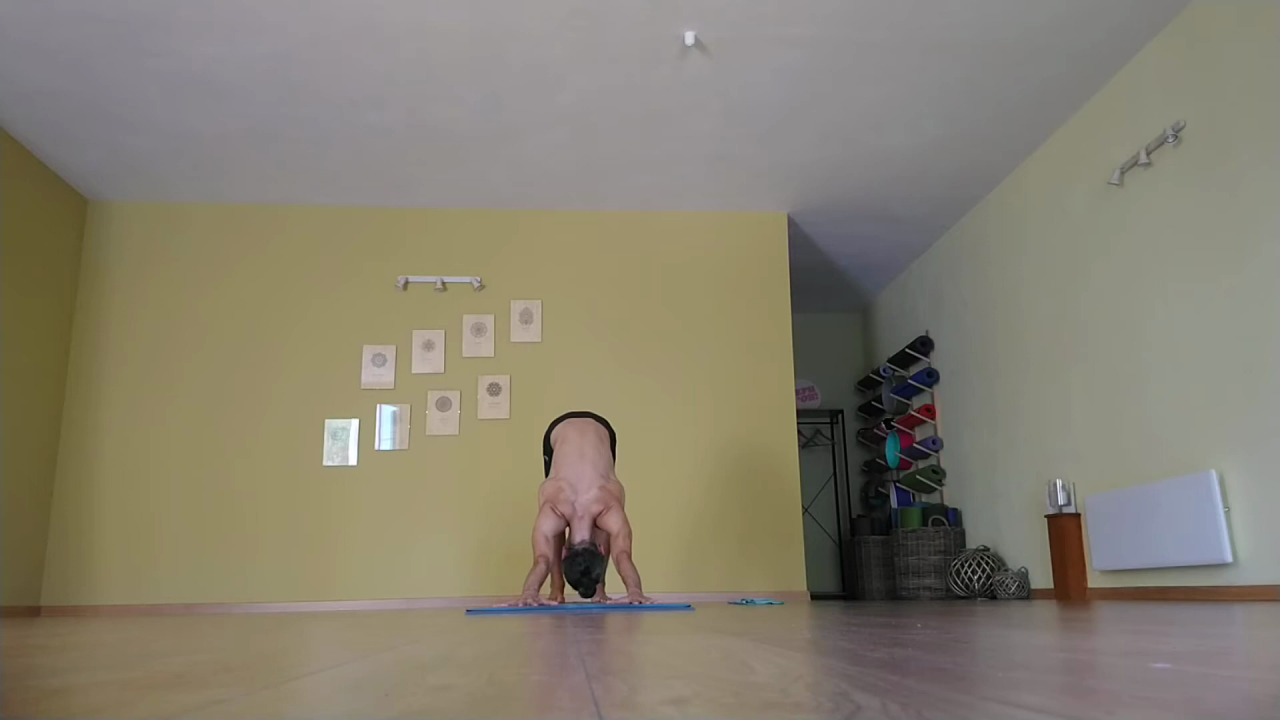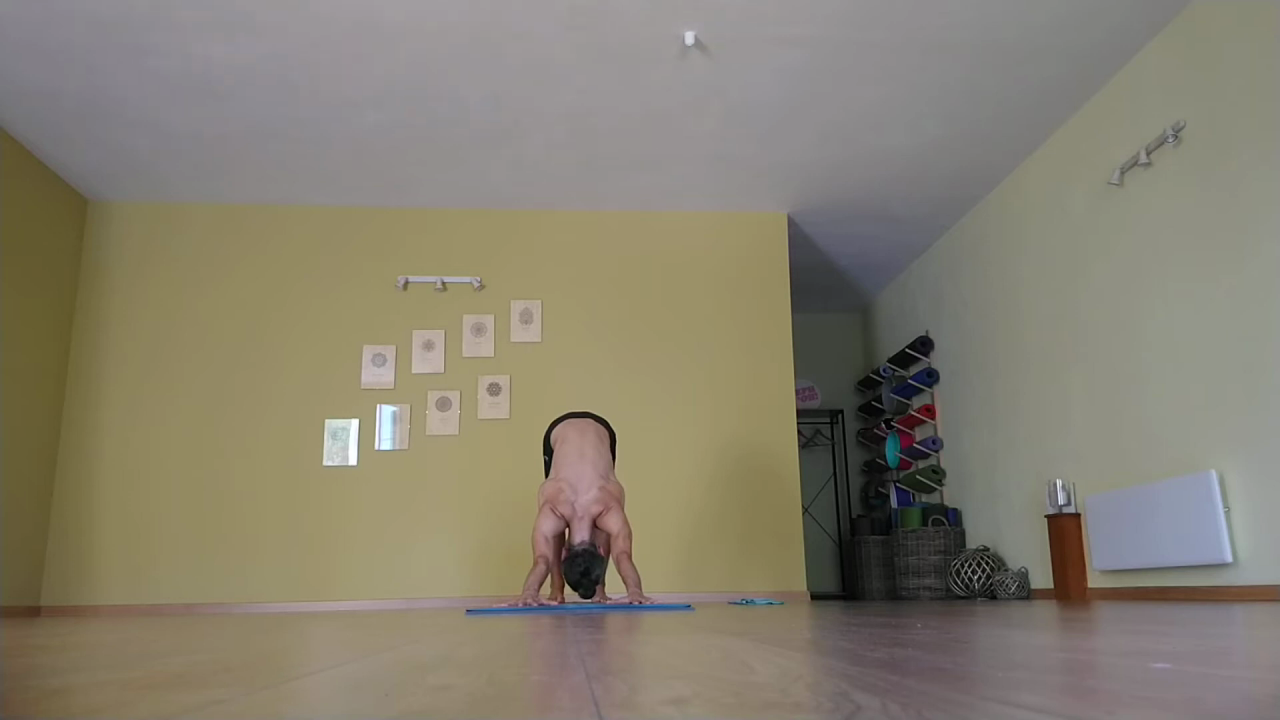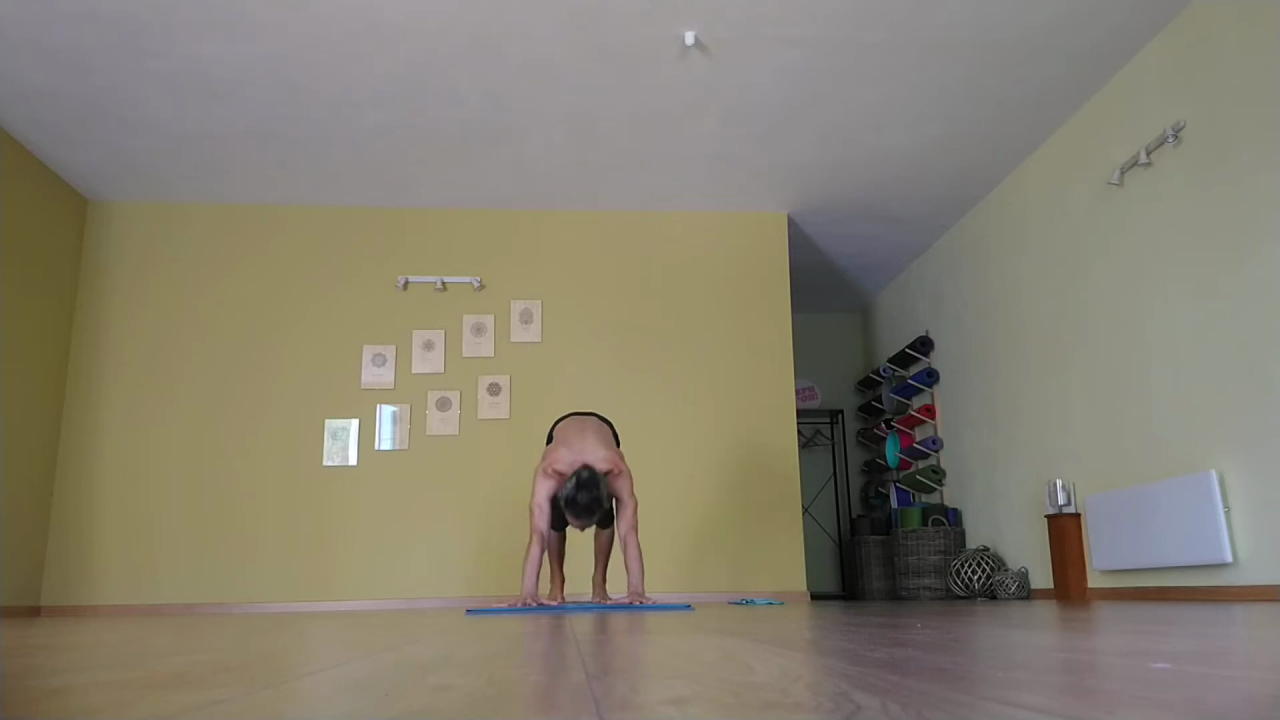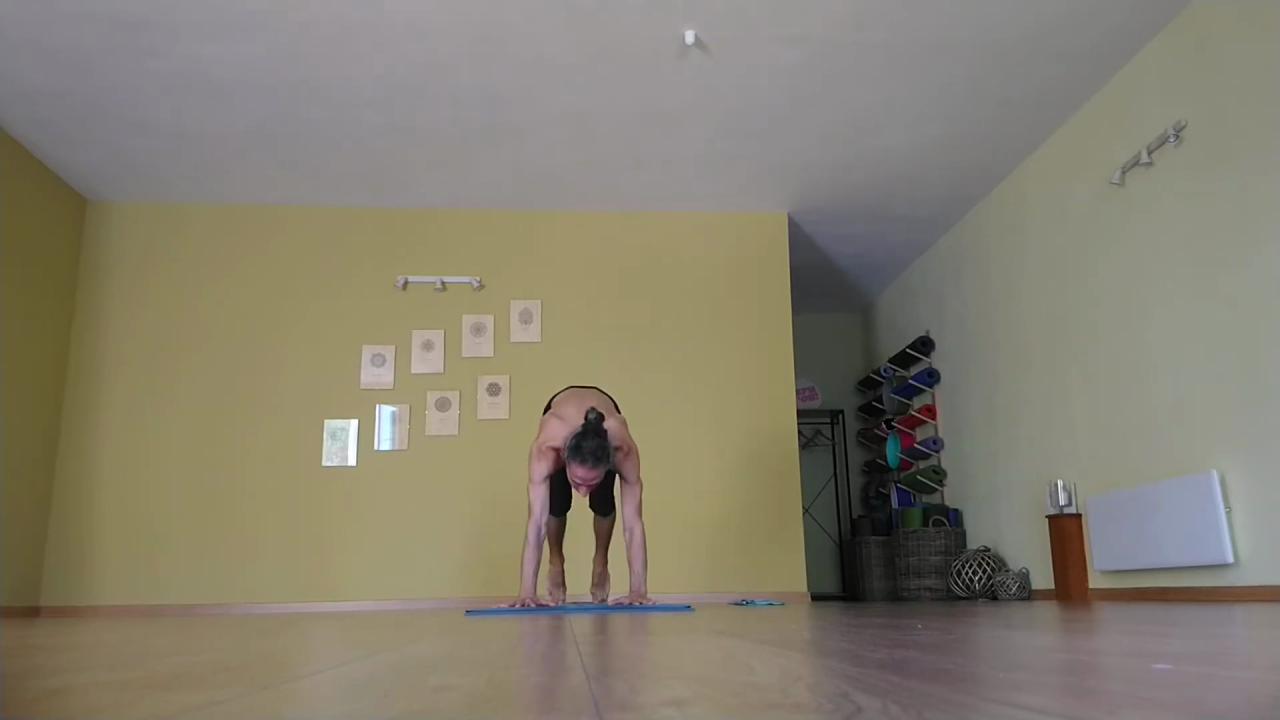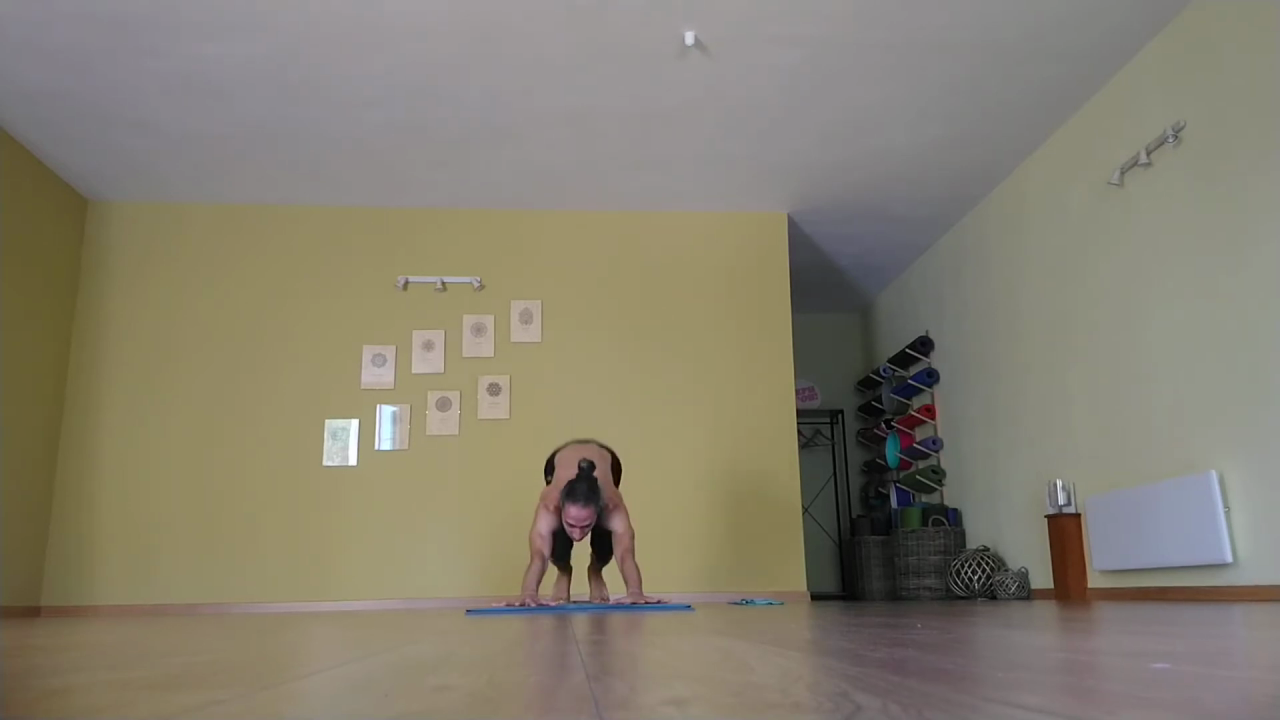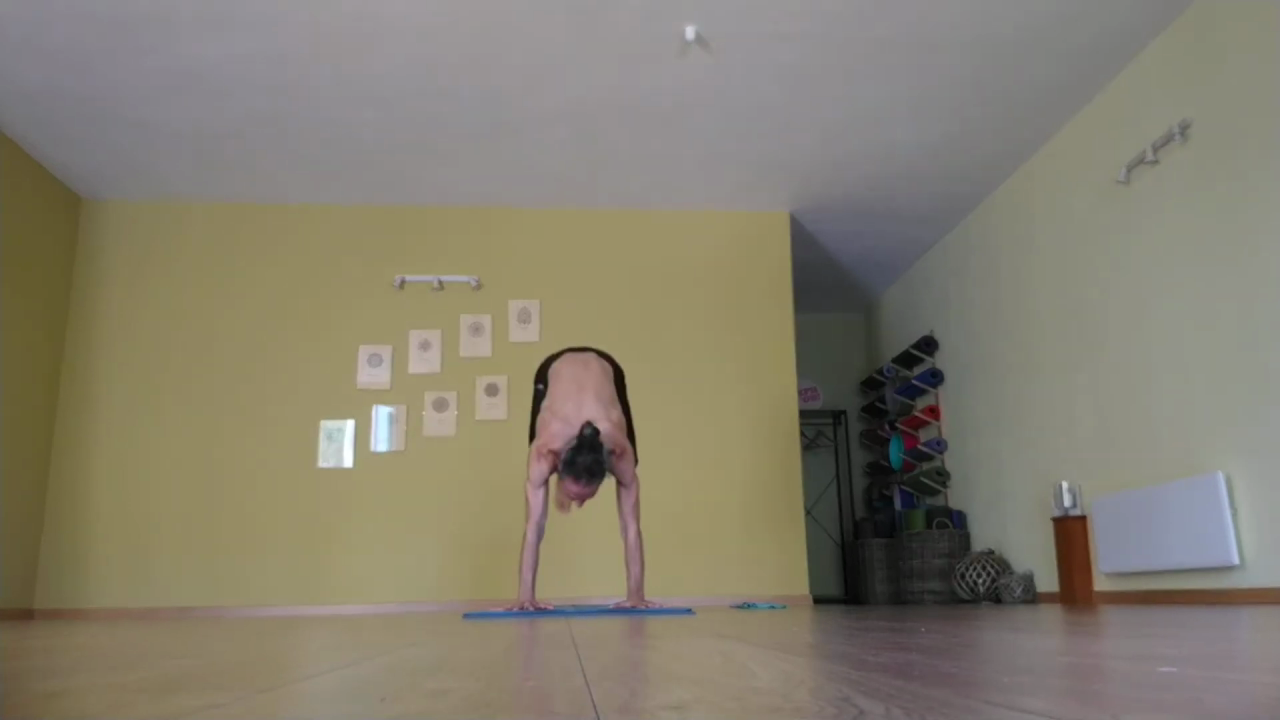
dt=0.7s
person 1, frame 1
left shoulder: (609, 507)
right shoulder: (553, 508)
left elbow: (623, 556)
right elbow: (541, 560)
left hip: (600, 429)
right hip: (559, 431)
left ankle: (599, 586)
right ankle: (556, 586)
person 1, frame 2
left shoulder: (609, 509)
right shoulder: (552, 510)
left elbow: (623, 557)
right elbow: (541, 560)
left hip: (600, 429)
right hip: (559, 430)
left ankle: (599, 586)
right ankle: (556, 587)
person 1, frame 3
left shoulder: (616, 472)
right shoulder: (549, 472)
left elbow: (628, 533)
right elbow: (538, 533)
left wrist: (636, 590)
right wrist: (528, 592)
left knee: (606, 517)
right knee: (556, 519)
left ankle: (600, 582)
right ankle: (556, 581)
person 1, frame 4
left shoulder: (624, 450)
right shoulder: (545, 449)
left elbow: (633, 522)
right elbow: (536, 521)
left knee: (603, 503)
right knee: (557, 504)
left ankle: (601, 562)
right ankle: (555, 562)
person 1, frame 5
left shoulder: (612, 506)
right shoulder: (550, 504)
left elbow: (625, 553)
right elbow: (539, 554)
left wrist: (635, 591)
right wrist: (529, 591)
left knee: (603, 549)
right knee: (559, 550)
left ankle: (595, 574)
right ankle: (564, 574)
person 1, frame 6
left shoulder: (619, 451)
right shoulder: (545, 450)
left elbow: (630, 525)
right elbow: (534, 524)
left wrist: (636, 594)
right wrist: (525, 595)
left hip: (605, 367)
right hip: (554, 368)
right knee: (543, 475)
